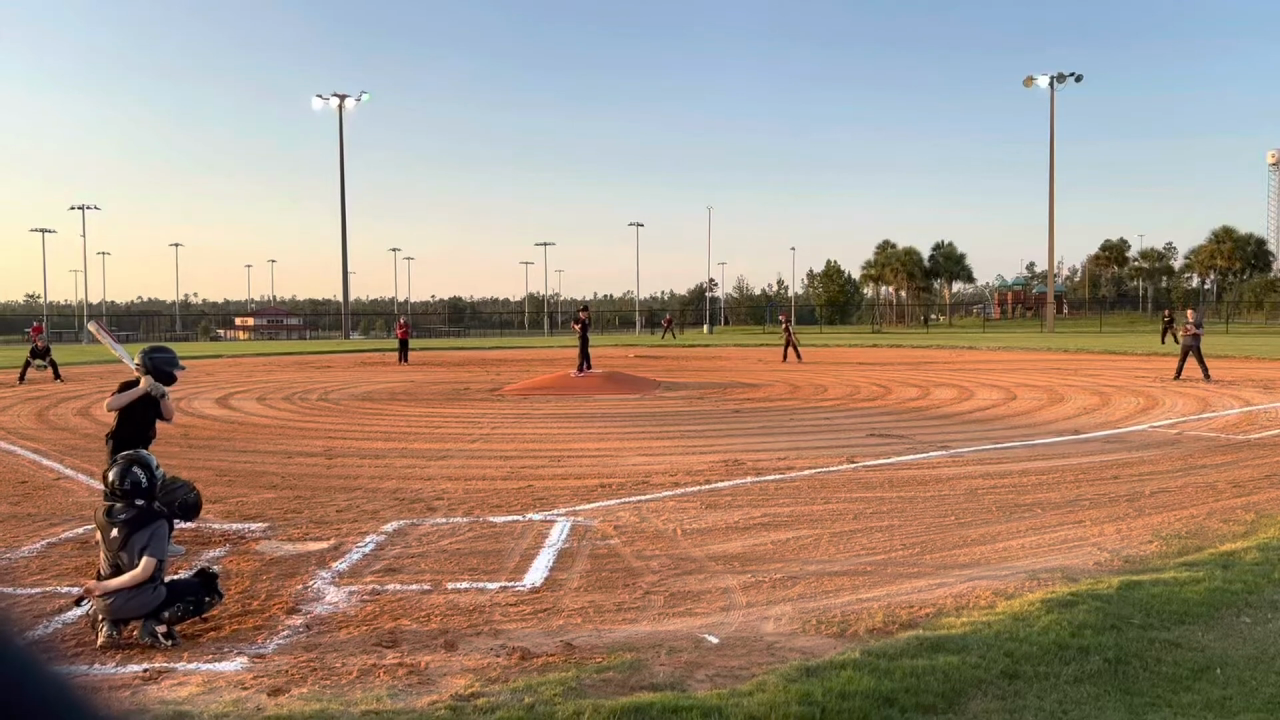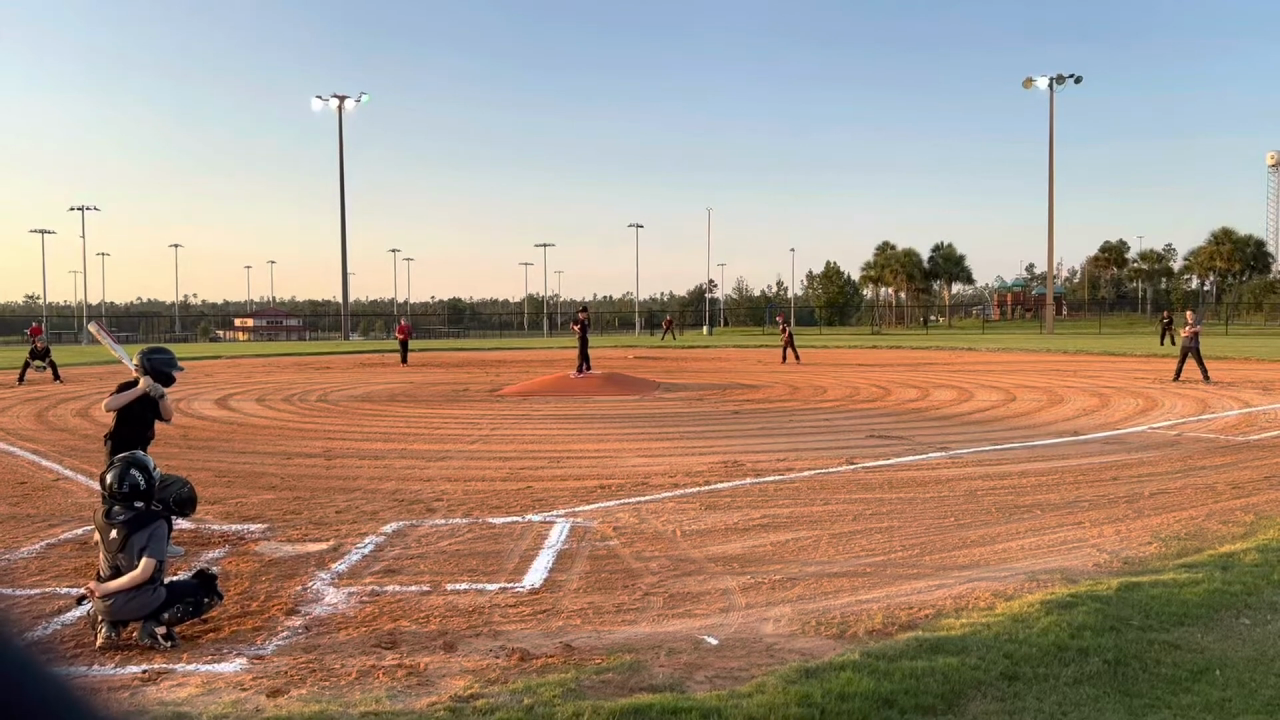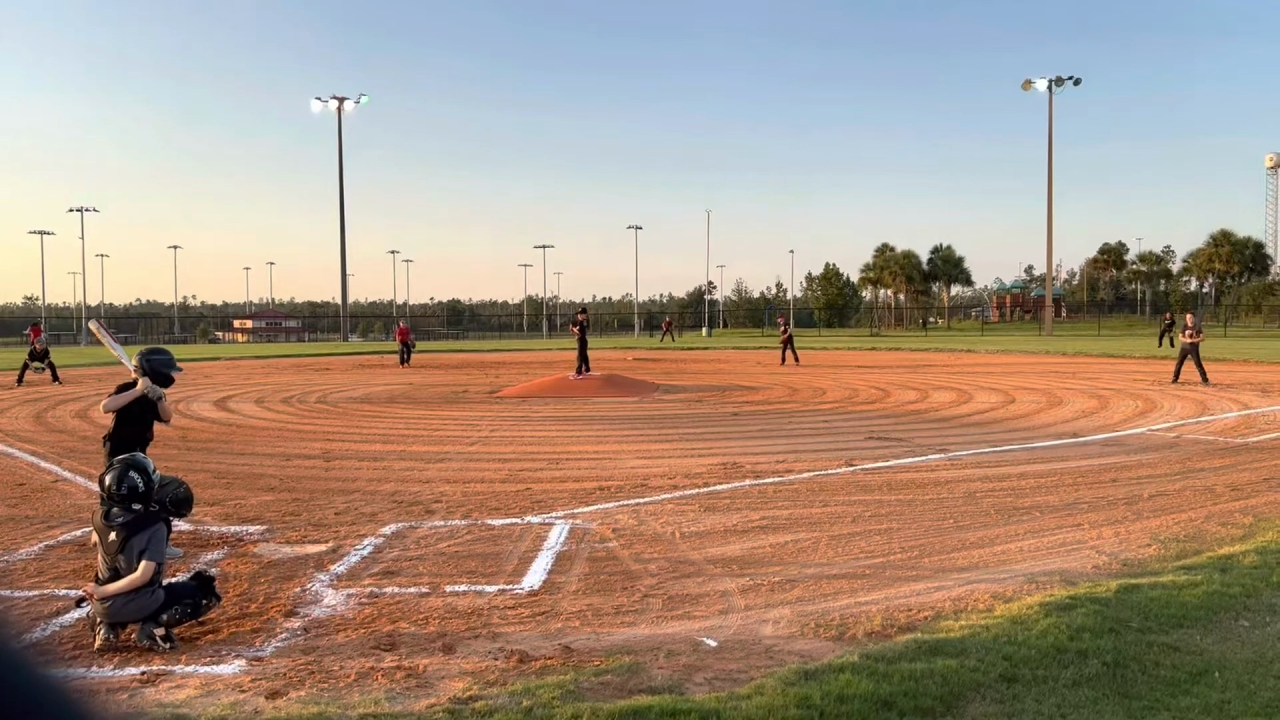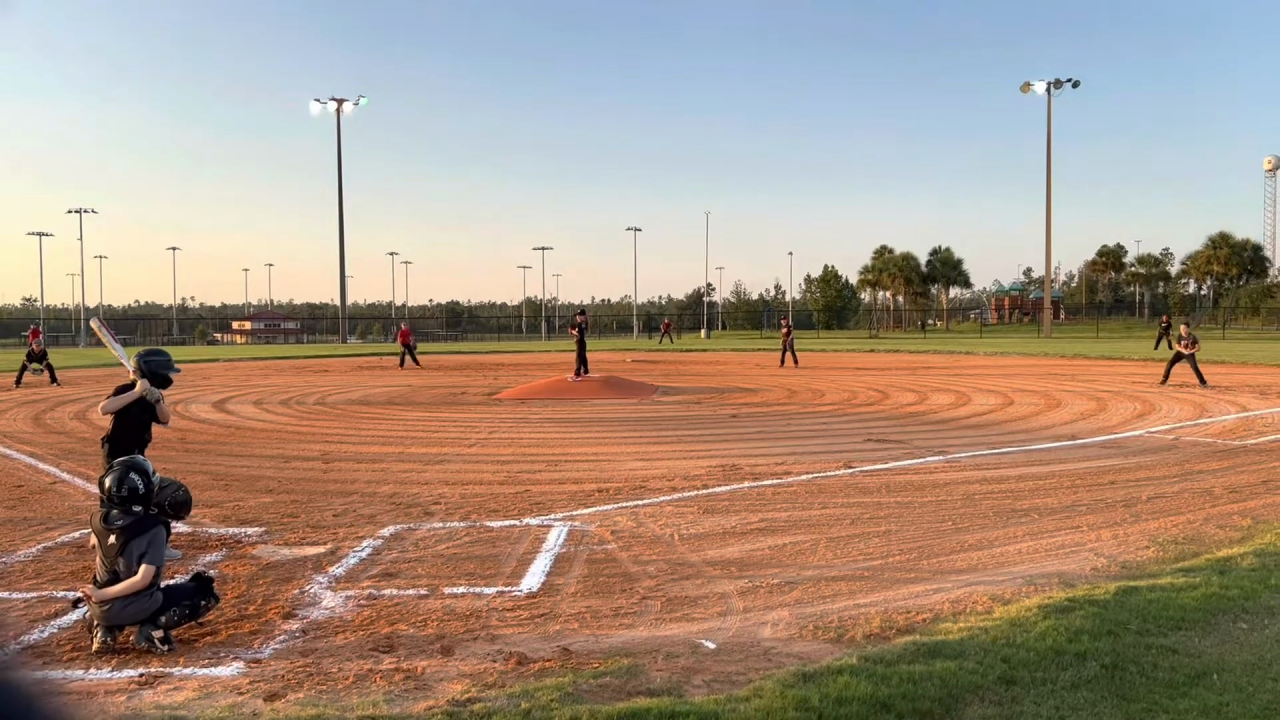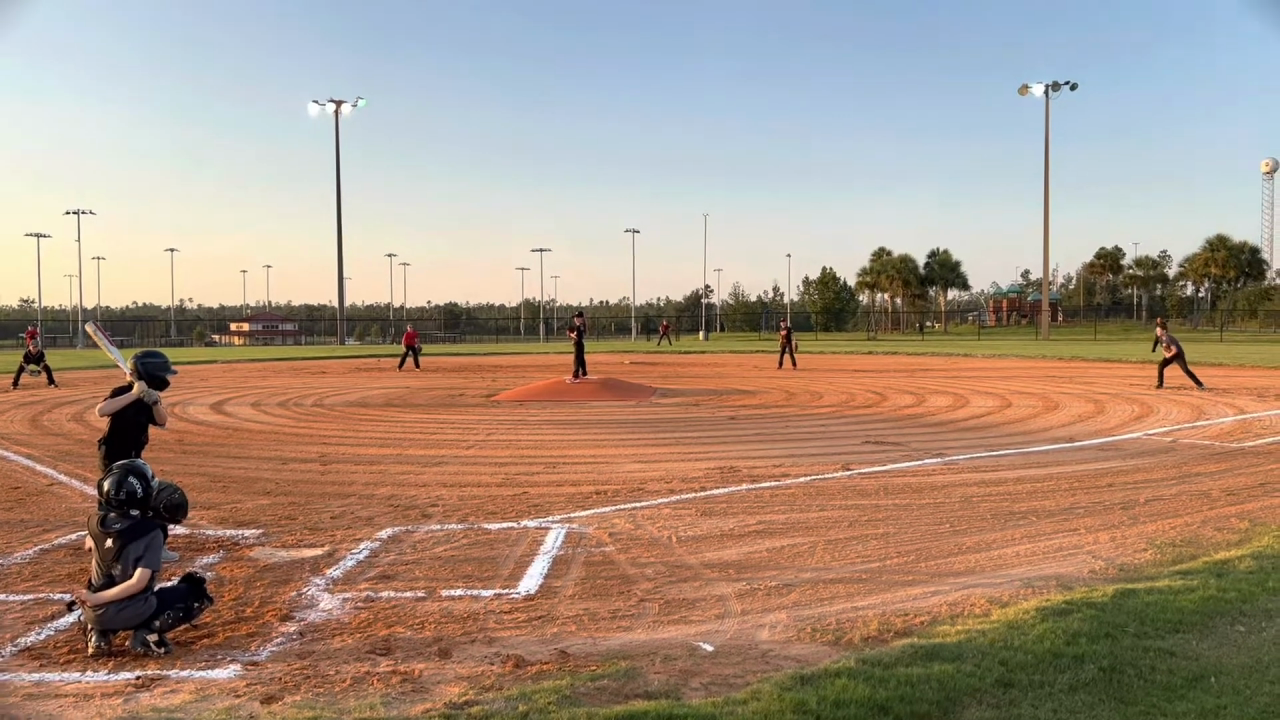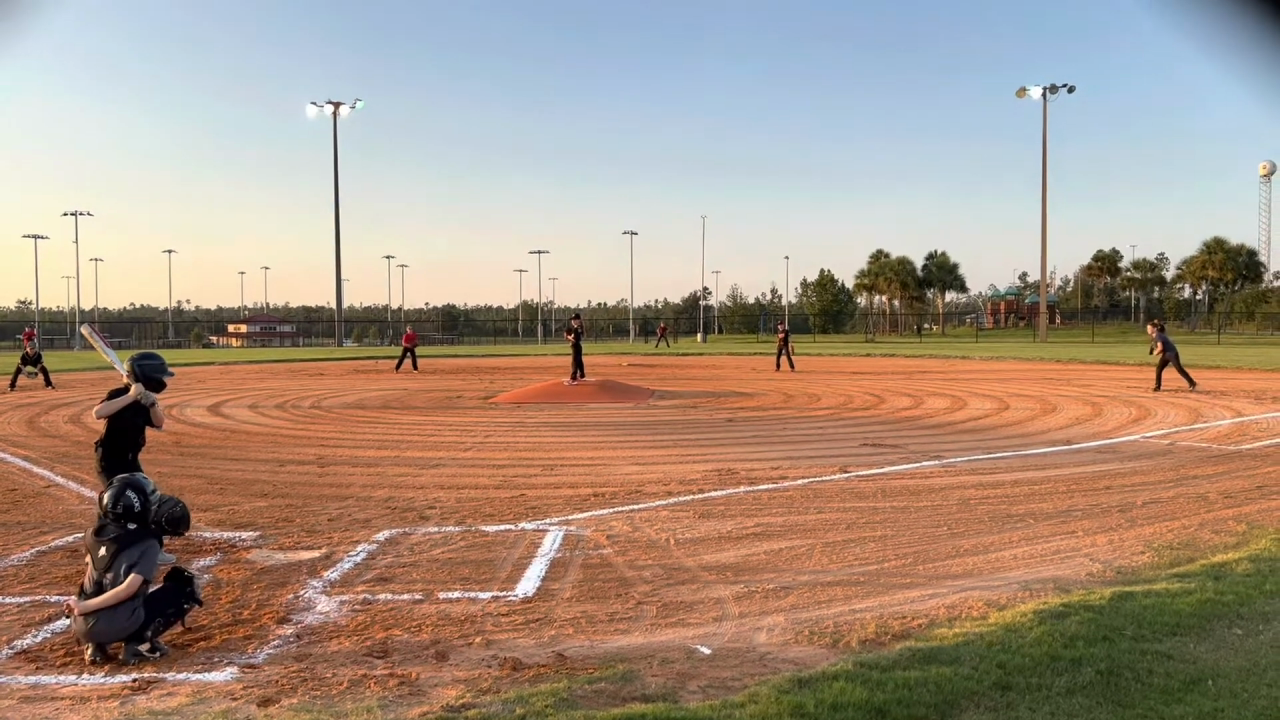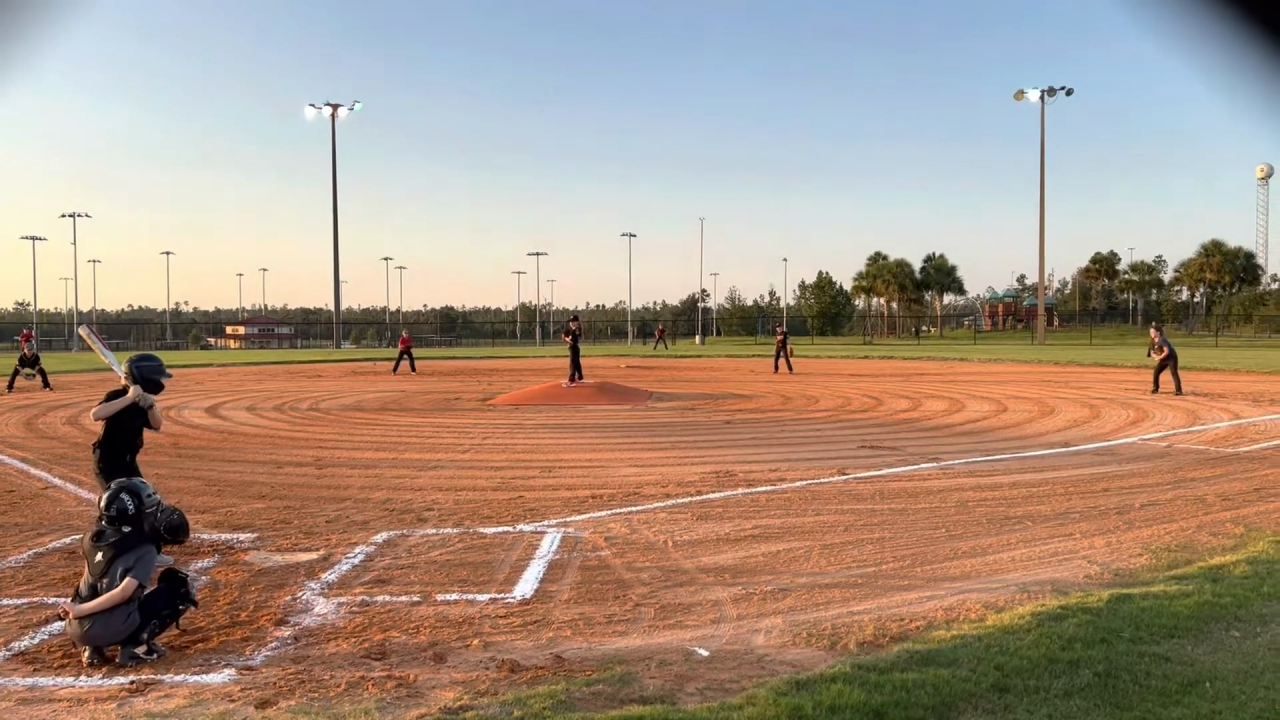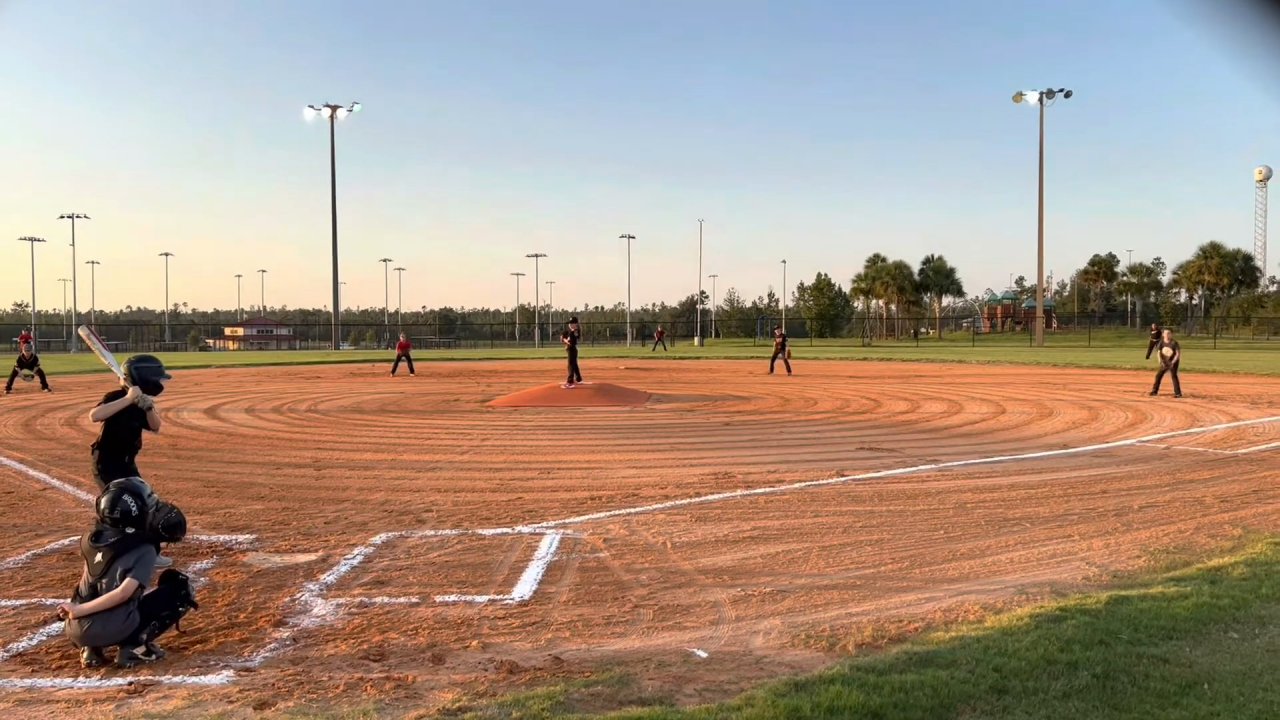
dt=0.3s
person 1, frame 1
left shoulder: (155, 391)
right shoulder: (129, 387)
left elbow: (168, 417)
right elbow: (109, 406)
left wrist: (162, 395)
right wrist: (141, 389)
left hip: (139, 450)
right hip: (122, 451)
person 1, frame 2
left shoulder: (154, 391)
right shoulder: (128, 388)
left elbow: (168, 417)
right elbow: (107, 406)
left wrist: (161, 397)
right wrist: (140, 390)
left hip: (137, 451)
right hip: (120, 452)
person 1, frame 3
left shoulder: (153, 392)
right shoulder: (127, 389)
left elbow: (166, 418)
right elbow: (105, 407)
left wrist: (160, 398)
right wrist: (138, 391)
left hip: (136, 453)
right hip: (119, 453)
person 1, frame 4
left shoulder: (153, 394)
right shoulder: (126, 391)
left elbow: (165, 420)
right elbow: (103, 409)
left wrist: (157, 400)
right wrist: (136, 393)
left hip: (135, 455)
right hip: (117, 456)
person 1, frame 5
left shoulder: (148, 396)
right shoulder: (122, 393)
left elbow: (162, 422)
right elbow: (101, 411)
left wrist: (155, 402)
right wrist: (134, 394)
left hip: (132, 457)
right hip: (114, 458)
person 1, frame 6
left shoulder: (146, 398)
right shoulder: (120, 395)
left elbow: (159, 424)
right elbow: (98, 413)
left wrist: (152, 404)
right wrist: (131, 397)
left hip: (129, 460)
right hip: (110, 460)
left knee: (150, 500)
person 1, frame 7
left shoulder: (143, 400)
right shoulder: (117, 396)
left elbow: (157, 426)
right elbow: (96, 415)
left wrist: (150, 406)
right wrist: (129, 398)
left hip: (128, 461)
right hip: (108, 461)
person 1, frame 8
left shoulder: (141, 402)
right shoulder: (116, 398)
left elbow: (155, 427)
right elbow: (94, 416)
left wrist: (149, 407)
right wrist: (128, 400)
left hip: (126, 462)
right hip: (106, 462)
person 2, frame 1
left shoulder: (103, 515)
right shoulder: (156, 523)
right elbow: (144, 572)
right wrist: (103, 587)
left hip: (107, 602)
right hip: (142, 603)
right knee: (208, 585)
left ankle: (110, 623)
right ankle: (157, 624)
person 2, frame 2
left shoulder: (102, 516)
right shoulder: (155, 524)
right elbow: (143, 573)
right wrist: (103, 589)
left hip: (105, 604)
right hip: (141, 605)
right knee: (208, 588)
left ankle: (109, 625)
right ankle: (156, 626)
person 2, frame 3
left shoulder: (100, 518)
right shoulder: (154, 526)
right elbow: (143, 576)
right wrist: (102, 591)
left hip: (104, 607)
right hip: (140, 607)
right knee: (206, 589)
left ankle: (108, 627)
right ankle: (155, 628)
person 2, frame 4
left shoulder: (99, 520)
right shoulder: (153, 529)
right elbow: (142, 580)
right wrist: (101, 594)
left hip: (101, 609)
right hip: (137, 610)
right knee: (205, 592)
left ankle: (105, 629)
right ankle: (153, 630)
person 2, frame 5
left shoulder: (96, 523)
right shoulder: (151, 533)
right elbow: (138, 583)
right wrist: (96, 599)
left hip: (95, 614)
right hip: (131, 615)
right knee: (196, 591)
left ankle: (100, 633)
right ankle: (149, 634)
person 2, frame 6
left shoulder: (95, 533)
right shoulder: (147, 544)
right elbow: (128, 589)
right wrist: (84, 606)
left hip: (82, 626)
right hip: (119, 627)
right knee: (186, 588)
left ankle: (96, 645)
right ankle: (141, 643)
person 2, frame 7
left shoulder: (93, 538)
right shoulder: (145, 549)
right elbow: (123, 593)
right wrist: (78, 610)
left hip: (77, 630)
right hip: (112, 631)
right knee: (181, 588)
left ankle: (93, 647)
right ankle: (137, 646)
person 2, frame 8
left shoulder: (92, 539)
right shoulder: (144, 549)
right elbow: (123, 594)
right wrist: (78, 610)
left hip: (76, 630)
right hip: (112, 631)
right knee: (181, 589)
left ankle: (91, 648)
right ankle: (135, 647)
